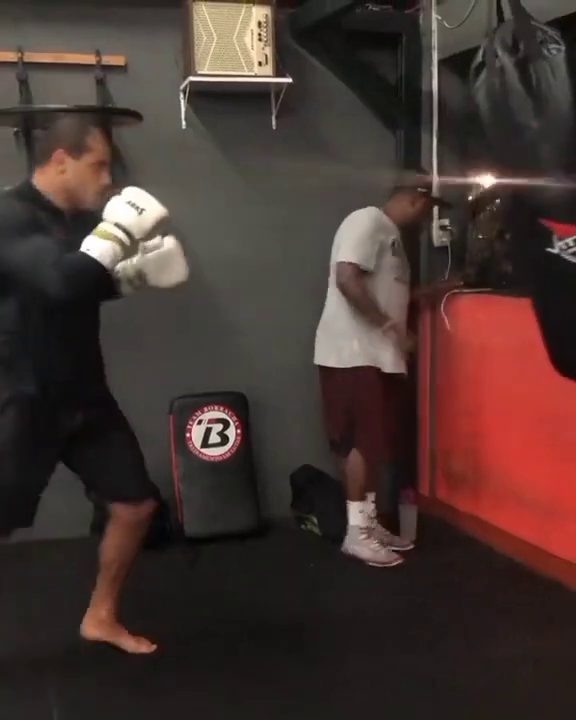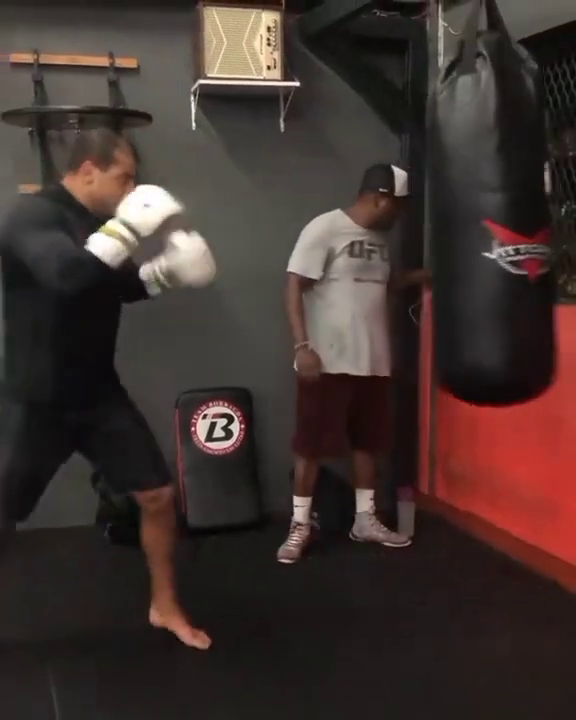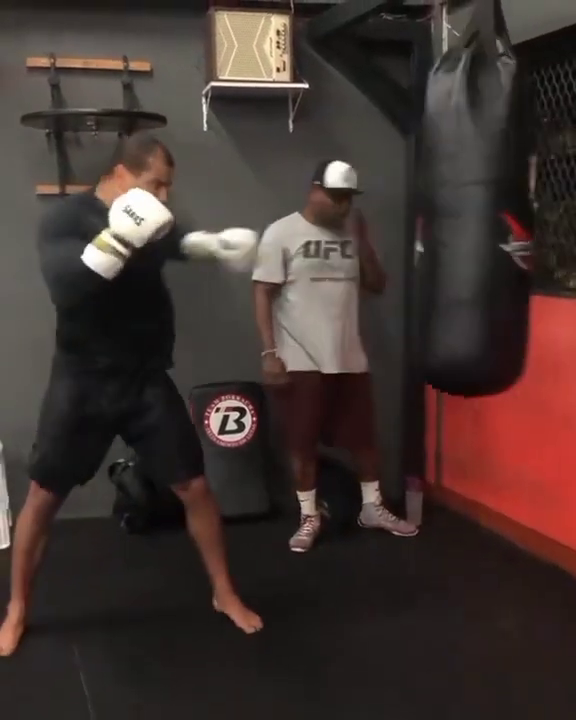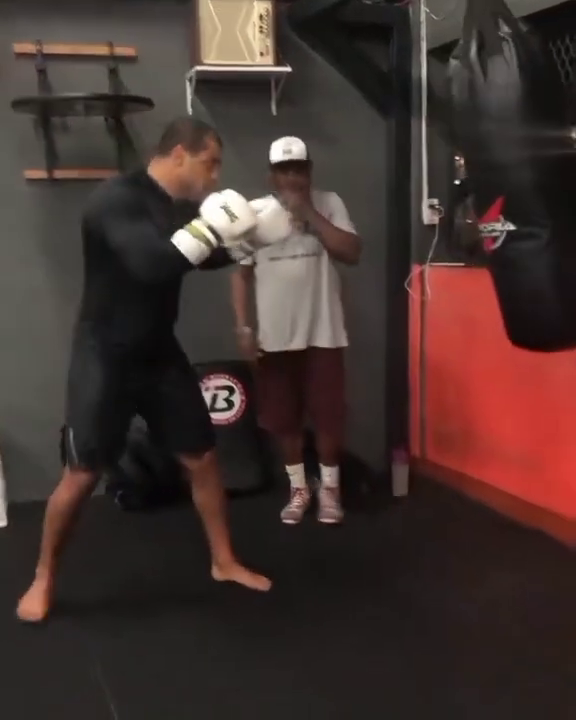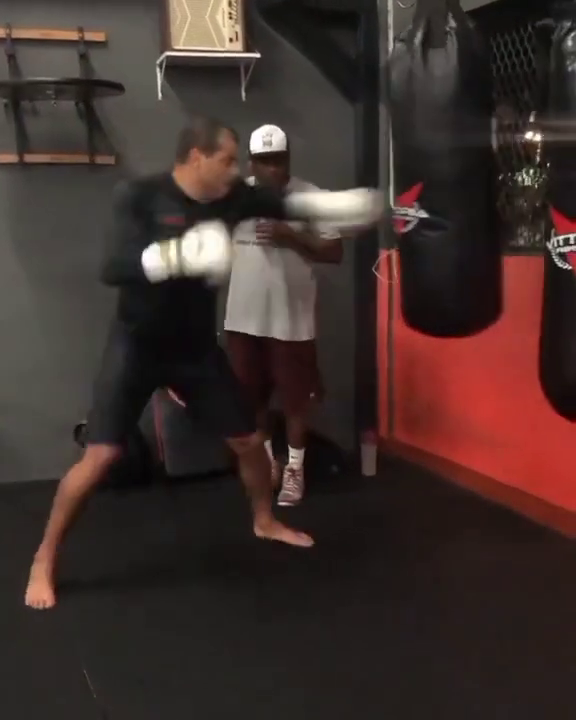
dt=0.5s
person 1, frame 1
left shoulder: (78, 217)
right elbow: (63, 282)
left wrist: (137, 268)
right wrist: (119, 230)
left hip: (85, 395)
left knee: (136, 507)
left ankle: (102, 618)
person 1, frame 2
left shoulder: (103, 219)
left elbow: (122, 286)
right elbow: (70, 277)
left wrist: (168, 270)
right wrist: (131, 226)
left hip: (99, 391)
left knee: (159, 496)
left ankle: (164, 607)
person 1, frame 3
left shoulder: (145, 217)
right shoulder: (64, 220)
left elbow: (171, 241)
right elbow: (70, 292)
left wrist: (210, 243)
right wrist: (119, 235)
left hip: (145, 381)
right hip: (80, 382)
left knee: (195, 489)
right knee: (43, 498)
left ankle: (225, 595)
person 1, frame 4
left shoulder: (177, 201)
right shoulder: (116, 197)
left elbow: (197, 256)
right elbow: (150, 265)
left wrist: (240, 236)
right wrist: (212, 226)
left hip: (158, 351)
right hip: (103, 355)
left knee: (202, 459)
right knee: (81, 476)
left ankle: (224, 562)
right ankle: (44, 579)
person 1, frame 5
left shoulder: (229, 196)
right shoulder: (140, 197)
left elbow: (282, 205)
right elbow: (116, 269)
left wrist: (338, 203)
right wrist: (180, 255)
left hip: (195, 344)
right hip: (137, 343)
left knee: (248, 441)
right knee: (100, 459)
left ankle: (265, 522)
right ankle: (44, 561)
person 2, frame 1
left shoulder: (389, 232)
right shoulder: (367, 221)
right elbow: (348, 278)
right wrist: (390, 324)
left hip: (378, 354)
right hip: (352, 353)
left knee: (376, 441)
right knee: (362, 441)
left ankle: (368, 522)
right ankle: (358, 533)
person 2, frame 2
left shoulder: (380, 237)
right shoulder: (323, 230)
right elbow: (294, 288)
left wrist: (418, 276)
right wrist: (302, 346)
left hip: (373, 360)
right hip: (326, 359)
left knee: (369, 441)
right knee: (311, 444)
left ankle: (365, 520)
right ankle: (300, 525)
person 2, frame 3
left shoulder: (352, 233)
right shoulder: (281, 233)
left elbow: (376, 285)
right elbow: (263, 295)
left wrist: (364, 243)
right wrist: (270, 352)
left hip: (349, 358)
right hip: (300, 360)
left knee: (362, 437)
right knee: (302, 443)
left ankle: (372, 508)
right ankle: (309, 517)
person 2, frame 4
left shoulder: (328, 204)
left elbow: (352, 252)
right elbow: (241, 274)
left wrist: (310, 216)
right wrist: (243, 327)
left hip: (323, 333)
right hip: (275, 337)
left knee: (327, 414)
right knee: (284, 418)
left ankle: (329, 488)
right ankle: (299, 488)
person 2, frame 5
left shoulder: (310, 196)
left elbow: (335, 251)
left wrist: (292, 237)
left hip: (291, 321)
right hip: (242, 319)
left knee: (296, 398)
right knee: (247, 398)
left ankle: (294, 470)
right ankle: (266, 466)
